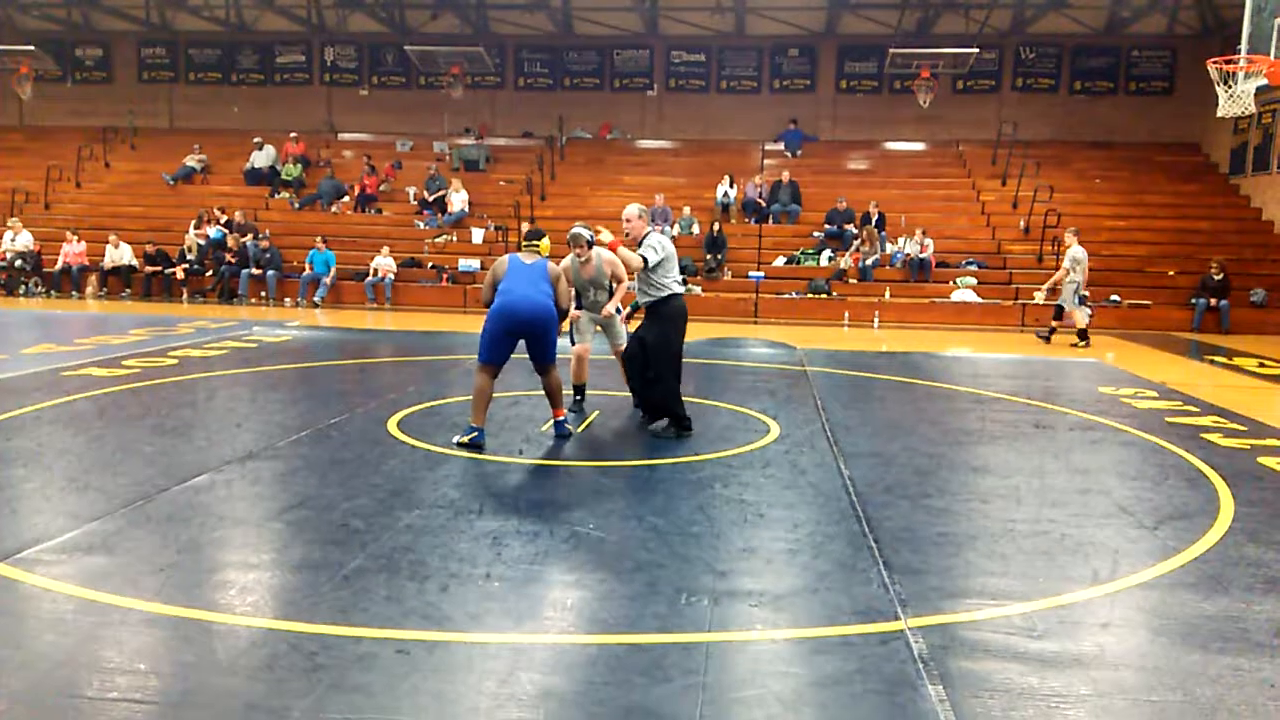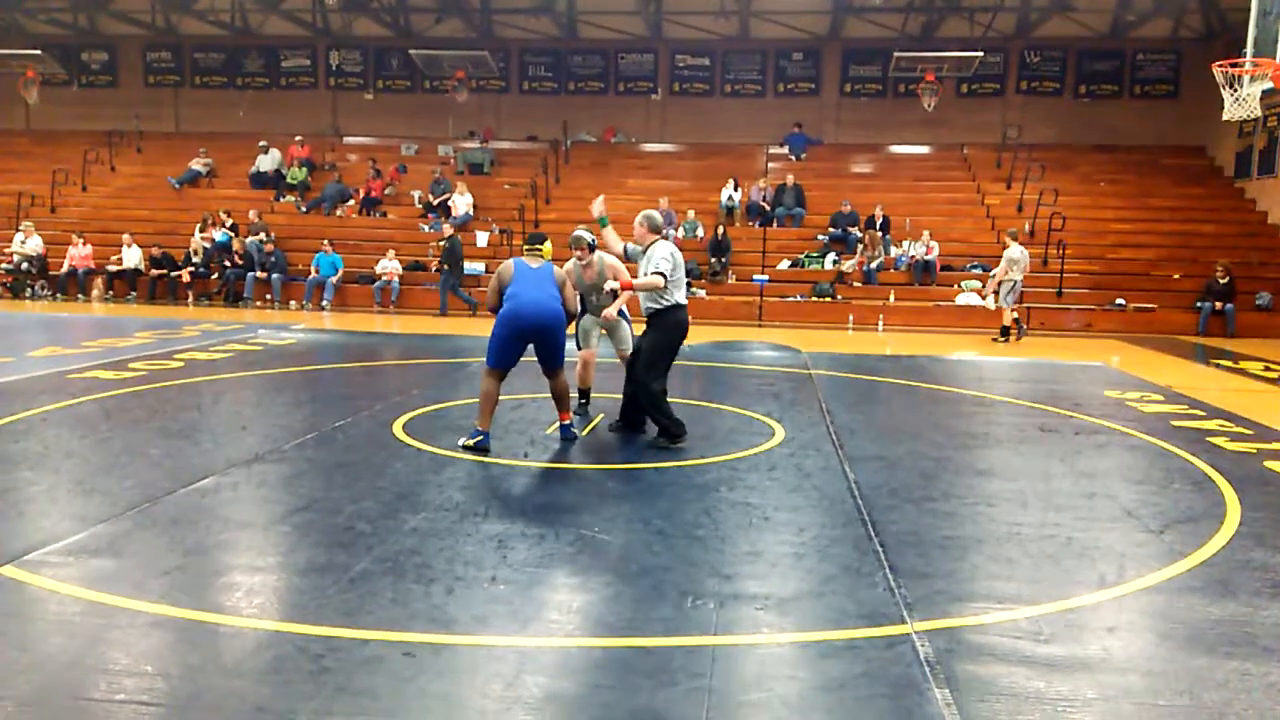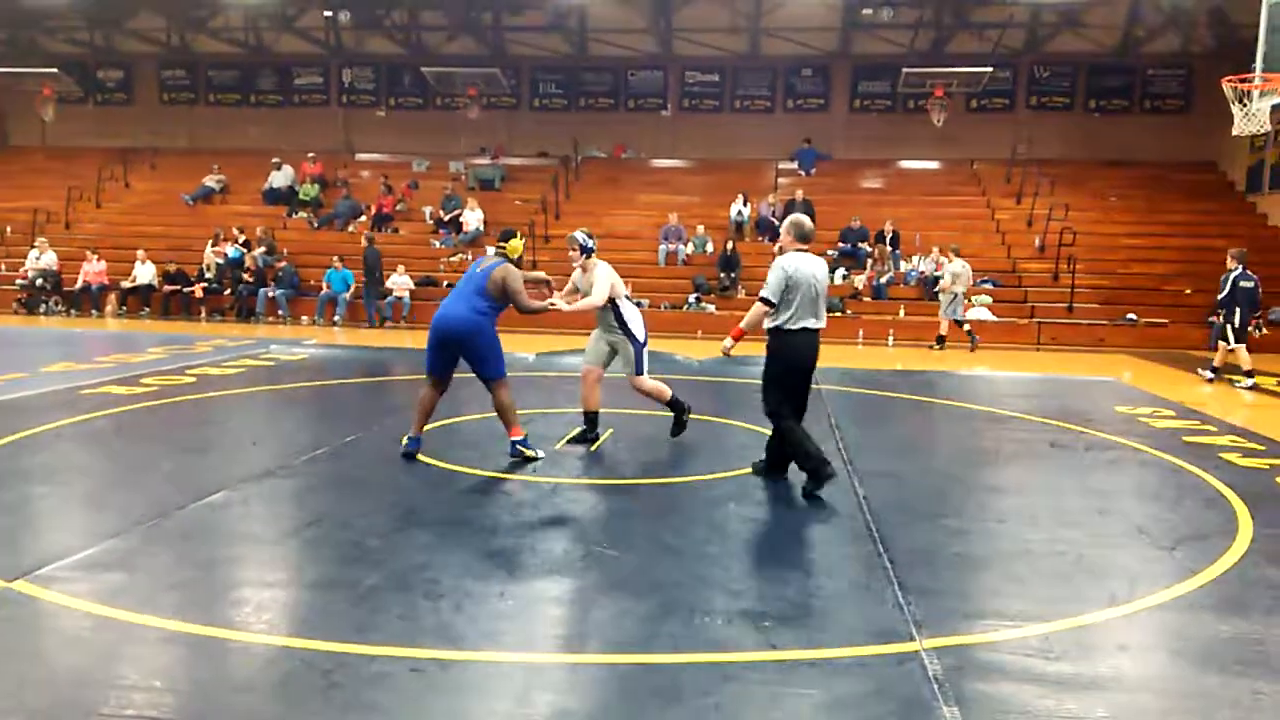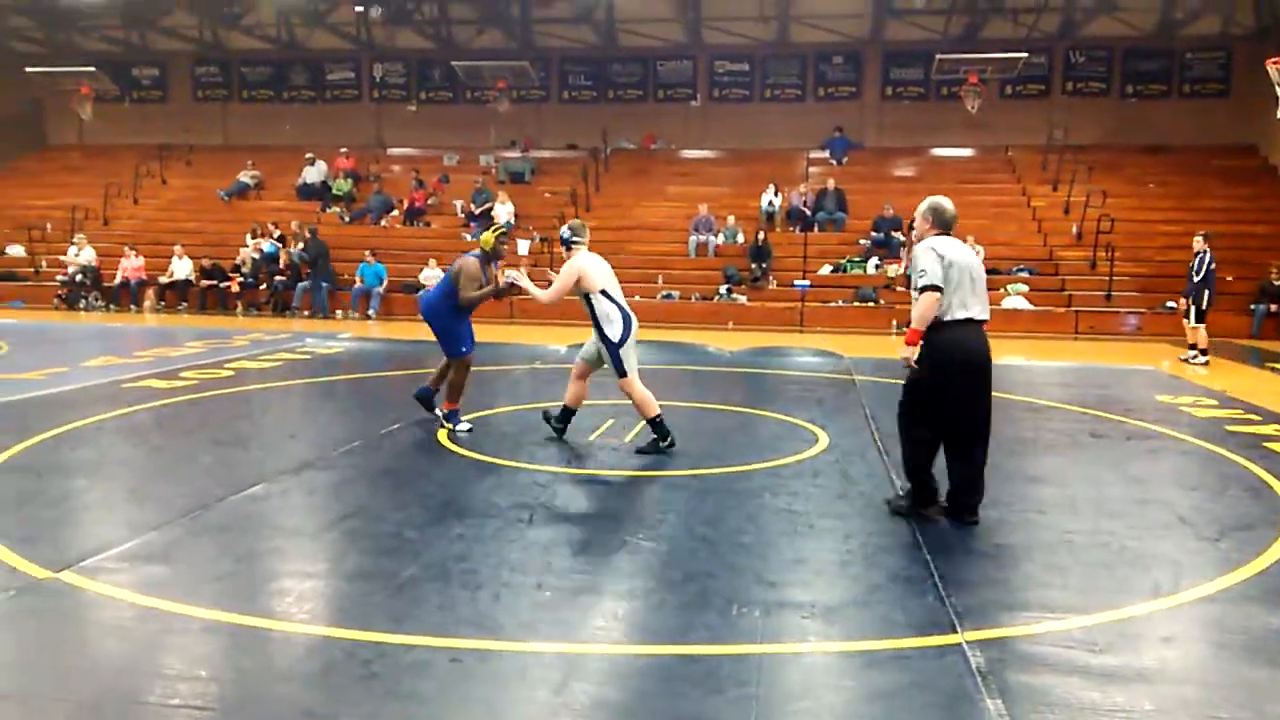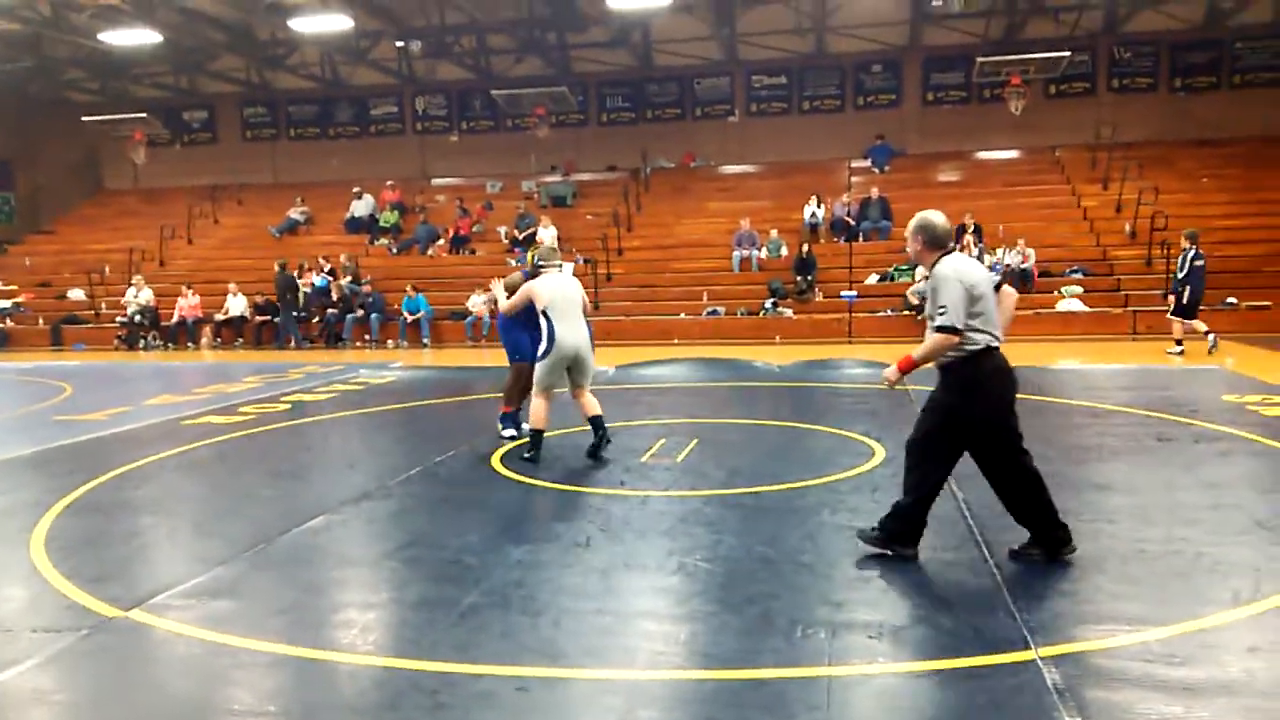
dt=1s
person 1, frame 1
left shoulder: (655, 241)
right shoulder: (645, 245)
left elbow: (635, 265)
left wrist: (612, 244)
right wrist: (633, 307)
left hip: (668, 312)
right hip: (656, 313)
left knee: (663, 370)
right knee: (632, 358)
left ankle: (680, 424)
right ankle: (652, 410)
person 1, frame 2
left shoulder: (663, 250)
right shoulder: (645, 251)
left elbow: (657, 281)
right elbow: (617, 248)
left wrist: (622, 284)
right wrist: (601, 219)
left hip: (669, 320)
right hip: (659, 321)
left knee: (647, 377)
right knee: (635, 367)
left ankle: (672, 431)
right ankle: (631, 420)
person 1, frame 3
left shoulder: (784, 263)
right shoulder: (820, 264)
left elbow: (764, 306)
left wrist: (735, 335)
left hip: (786, 342)
right hip: (810, 342)
left knee: (780, 411)
right knee: (792, 408)
left ankle: (816, 467)
right ankle: (775, 462)
person 1, frame 4
left shoulder: (928, 248)
right shoulder: (967, 251)
left elbow: (930, 295)
left wrist: (912, 339)
left hip: (945, 342)
right hip: (977, 342)
left knee: (916, 419)
right knee: (970, 427)
left ankle: (921, 496)
right ankle: (964, 503)
person 1, frame 5
left shoulder: (947, 273)
right shoulder: (961, 263)
left elbow: (947, 337)
right elbow: (1008, 294)
left wrist: (903, 367)
right wrist: (991, 334)
left hip: (977, 379)
right hip: (964, 378)
left knee: (1007, 463)
right knee: (927, 450)
left ankle: (1053, 539)
right ankle: (901, 531)
person 2, frame 1
left shoulder: (503, 262)
right shoulder: (552, 268)
left elbow: (486, 300)
right elbow: (564, 307)
right wrist: (556, 326)
left hip: (505, 312)
right hip: (542, 314)
left knee: (486, 372)
right knee: (547, 370)
left ankle: (475, 432)
right ankle: (560, 423)
person 2, frame 2
left shoulder: (507, 267)
right shoulder: (557, 272)
left elbow: (491, 305)
right elbow: (572, 310)
right wrist: (559, 328)
left hip: (515, 317)
right hip: (551, 318)
left knee: (493, 375)
right knee: (555, 374)
left ankle: (481, 434)
right ankle: (566, 426)
person 2, frame 3
left shoulder: (483, 261)
right shoulder: (510, 271)
right elbow: (523, 305)
left wrist: (536, 277)
right wrist: (547, 304)
left hip: (442, 323)
right hip: (473, 328)
left knee: (435, 385)
right knee: (499, 385)
left ankle: (413, 440)
right ankle: (518, 441)
person 2, frame 4
left shoulder: (493, 263)
right shoulder: (472, 265)
left elbow: (498, 295)
right elbow: (465, 299)
left wrist: (511, 283)
right wrist: (494, 288)
left hip: (448, 310)
right hip: (442, 310)
left knee: (458, 357)
right knee: (463, 361)
left ankle: (428, 391)
right ankle: (450, 414)
person 2, frame 5
right shoulder: (519, 279)
left hip: (534, 329)
right hip: (514, 326)
left knee: (534, 372)
right knee: (520, 370)
left ankle: (514, 414)
right ankle: (505, 417)
person 3, frame 1
left shoulder: (608, 258)
right shoulder: (566, 265)
left elbow: (623, 281)
left wrist: (612, 304)
right wrist: (569, 309)
left hip: (609, 309)
right hip: (583, 312)
left knee: (623, 351)
right knee: (580, 353)
right ankle: (578, 397)
person 3, frame 2
left shoulder: (610, 263)
right shoulder: (569, 269)
left elbow: (629, 288)
left wrist: (614, 308)
left hip: (614, 312)
right hip: (588, 316)
left knee: (627, 356)
right knee: (586, 358)
right ankle: (583, 400)
person 3, frame 3
left shoulder: (601, 272)
right shoulder: (578, 274)
left elbow: (596, 301)
right elbow: (565, 298)
left wrist: (568, 307)
left hip: (628, 330)
right hip: (604, 330)
left knee: (639, 382)
right knee: (589, 375)
left ankle: (680, 409)
right ankle: (590, 429)
person 3, frame 4
left shoulder: (574, 264)
right shoulder: (592, 259)
left elbow: (548, 299)
left wrist: (527, 285)
right wrist: (562, 282)
left hip: (616, 328)
right hip: (609, 327)
left knee: (629, 384)
right knee: (579, 372)
left ankle: (664, 437)
right ankle: (562, 421)
person 3, frame 5
left shoulder: (533, 286)
right shoulder: (574, 282)
left elbow: (506, 309)
right elbow: (586, 309)
left wrist: (499, 294)
left hip: (555, 344)
right hip: (582, 342)
left knee: (540, 396)
right knee: (581, 392)
left ankle: (534, 449)
right ankle: (600, 435)
